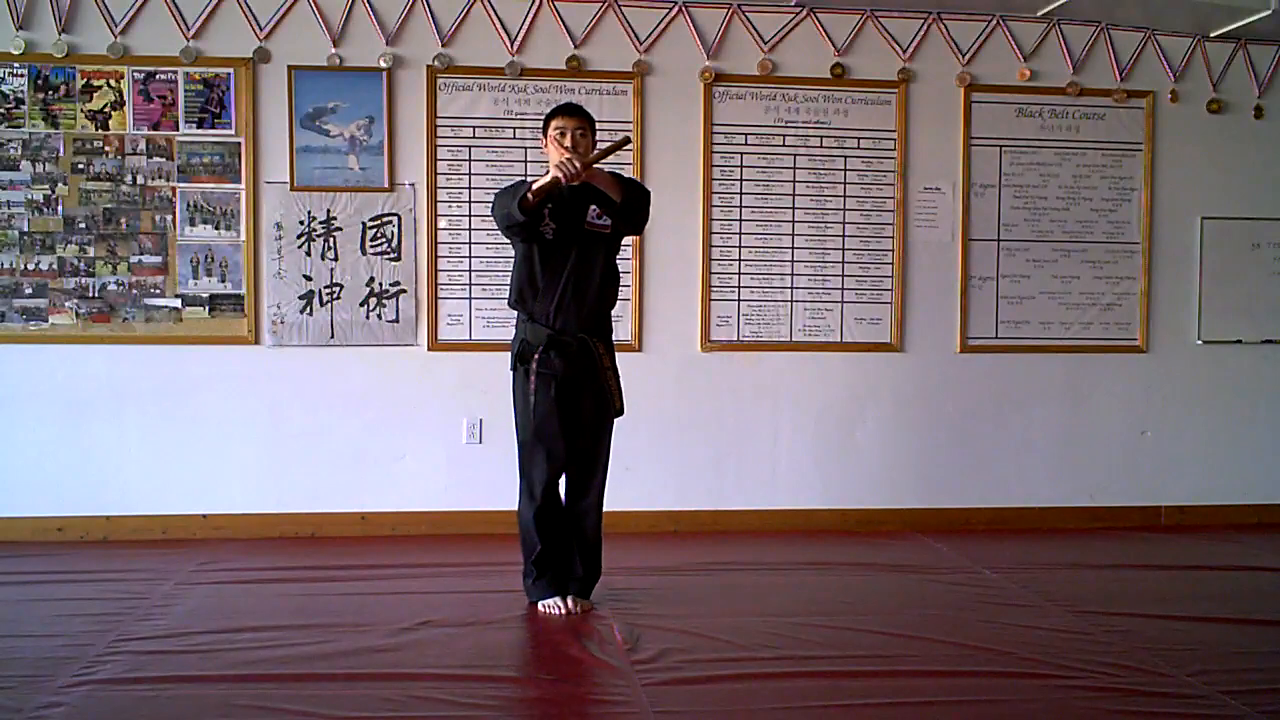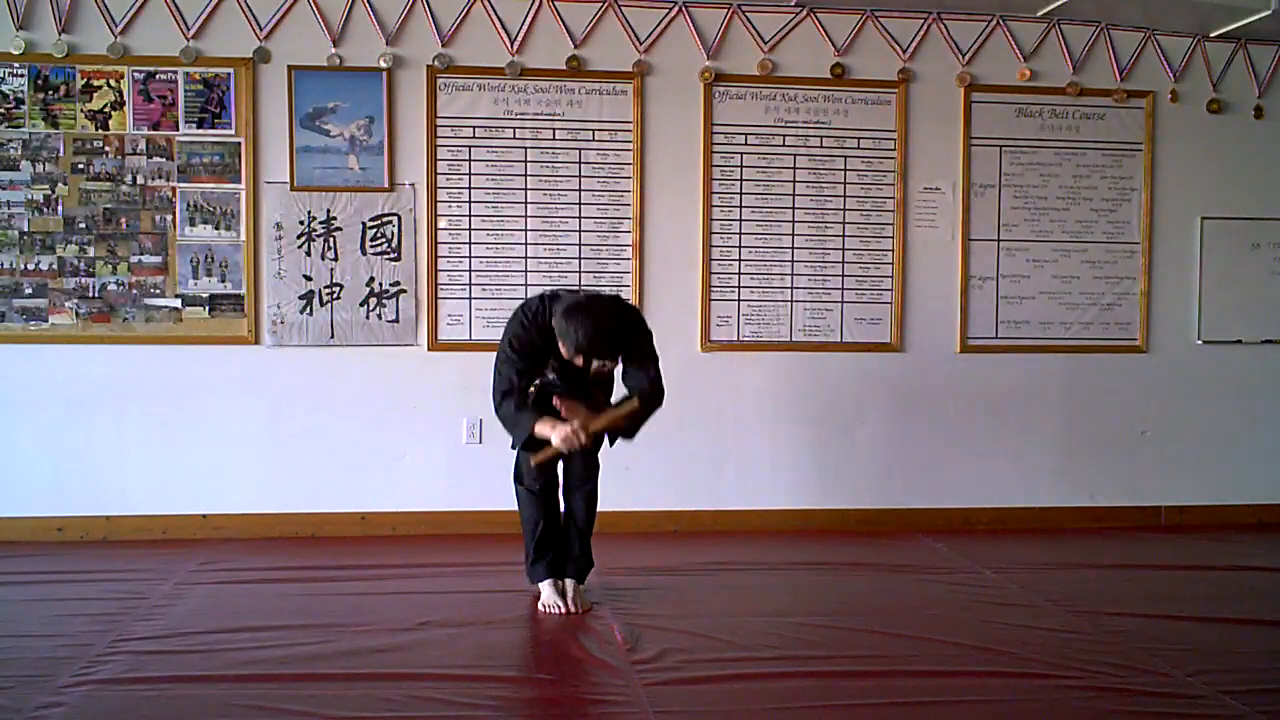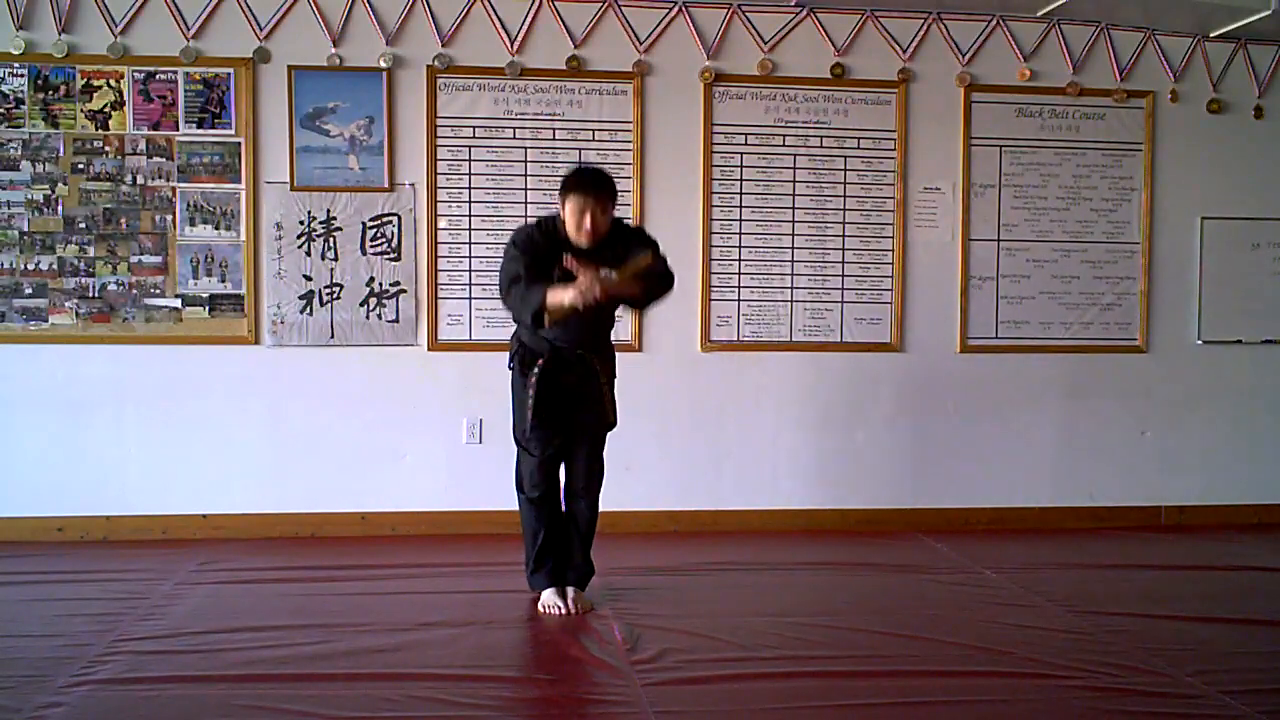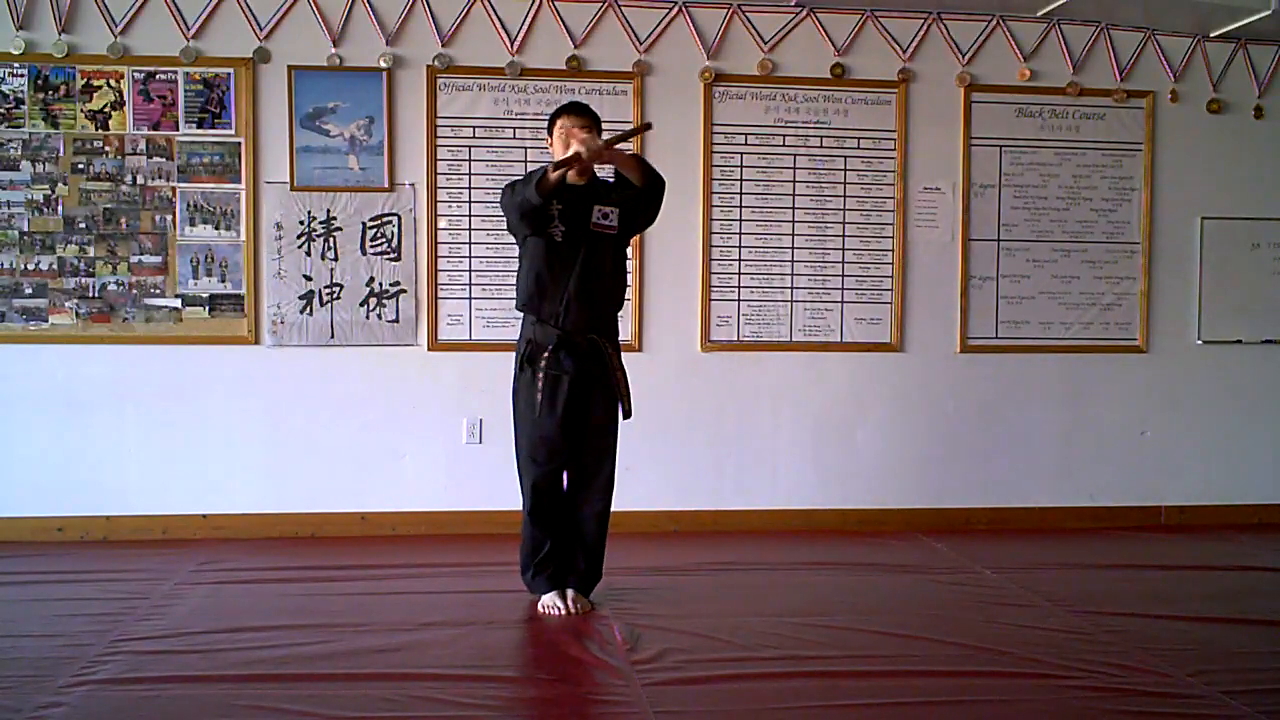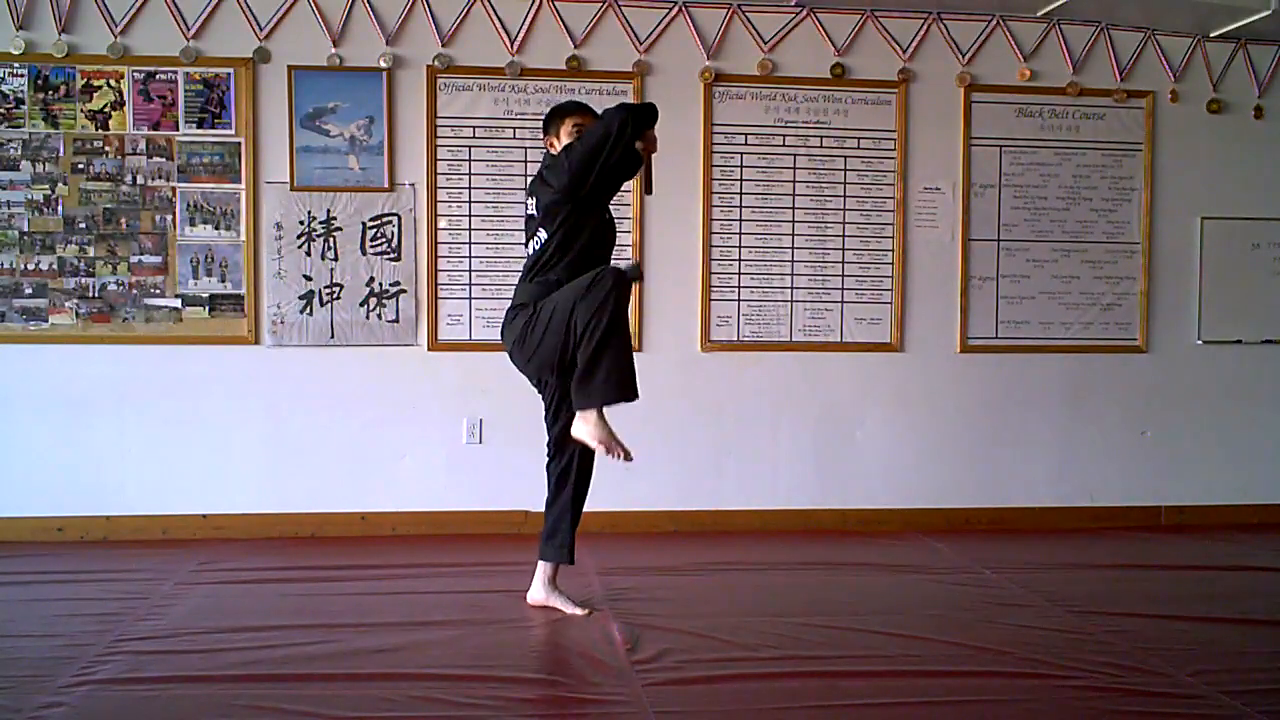
dt=0.7s
person 1, frame 1
left shoulder: (607, 194)
right shoulder: (527, 194)
left elbow: (639, 208)
right elbow: (507, 212)
left wrist: (593, 176)
right wrist: (547, 181)
left hip: (593, 354)
right hip: (539, 352)
left knee: (588, 475)
right knee: (541, 473)
left ankle: (579, 584)
right ankle: (545, 585)
person 1, frame 2
left shoulder: (627, 323)
right shoulder: (528, 321)
left elbow: (649, 389)
right elbow: (507, 396)
left wrist: (592, 420)
right wrist: (551, 429)
left hip: (590, 398)
right hip: (540, 395)
left knee: (582, 476)
right knee: (534, 475)
left ankle: (572, 576)
right ankle: (546, 578)
person 1, frame 3
left shoulder: (627, 241)
right shoulder: (531, 239)
left elbow: (660, 280)
right elbow: (515, 292)
left wrist: (611, 285)
right wrist: (566, 293)
left hip: (592, 361)
right hip: (538, 359)
left knee: (585, 473)
right knee: (538, 471)
left ankle: (575, 579)
right ankle: (547, 580)
person 1, frame 4
left shoulder: (616, 199)
right shoulder: (532, 195)
left elbow: (650, 189)
right elbow: (519, 202)
left wrist: (610, 156)
right wrist: (562, 166)
left hip: (598, 356)
right hip: (544, 353)
left knee: (594, 478)
right knee: (541, 475)
left ankle: (579, 582)
right ankle: (547, 583)
person 1, frame 5
left shoulder: (589, 184)
right shoulder: (559, 174)
left elbow: (619, 155)
right elbow: (621, 123)
left wrist: (638, 150)
right wrist: (642, 124)
left hip: (560, 330)
right hip: (534, 322)
left knee: (567, 458)
right knee: (607, 288)
left ankle: (546, 581)
right ankle: (588, 417)
